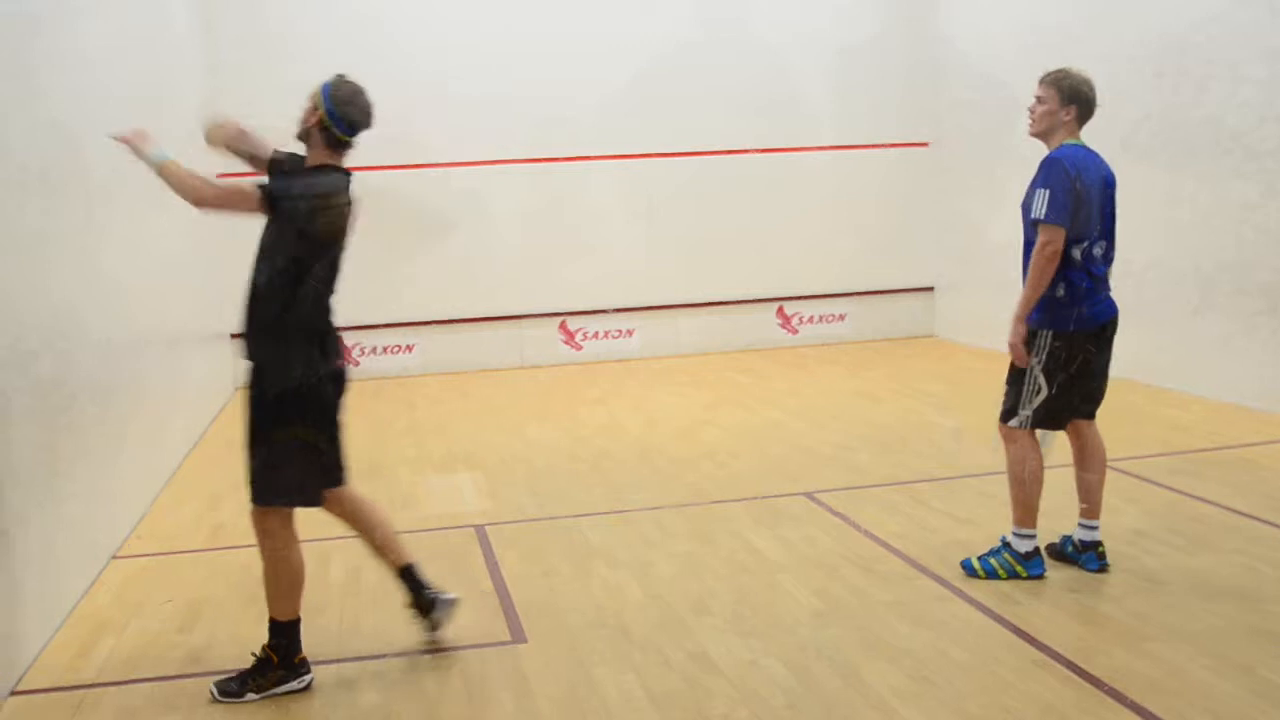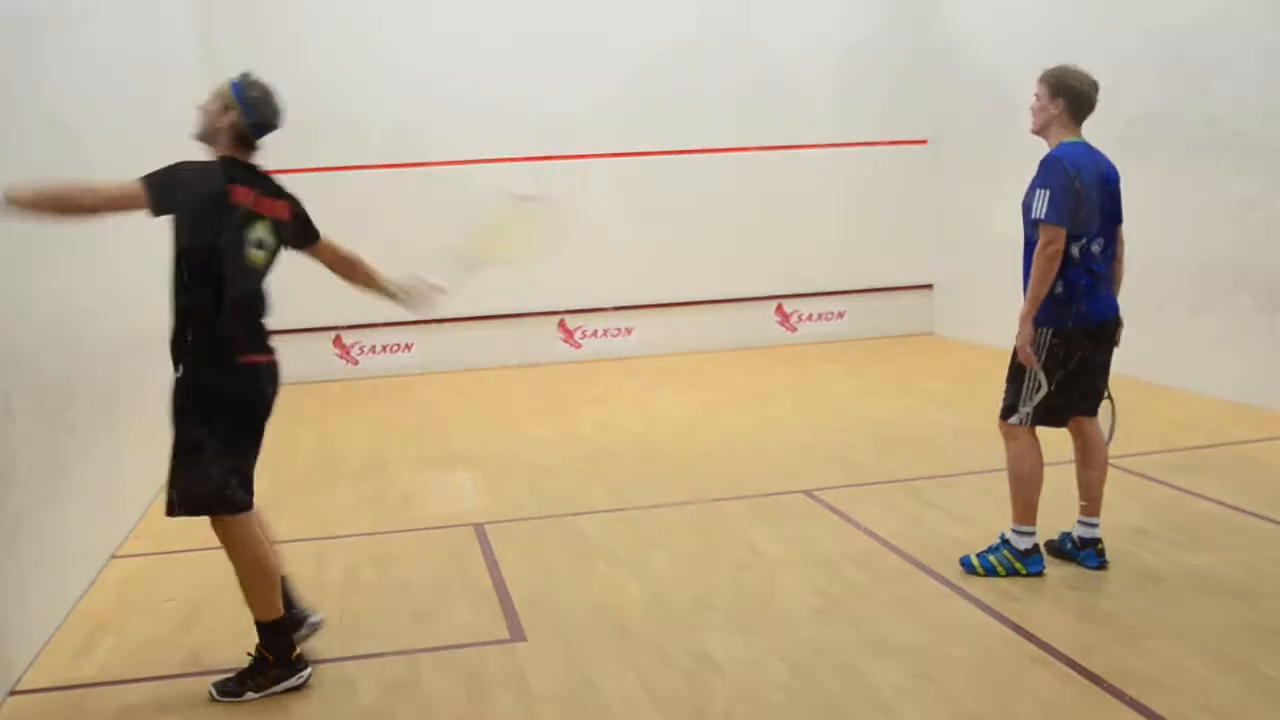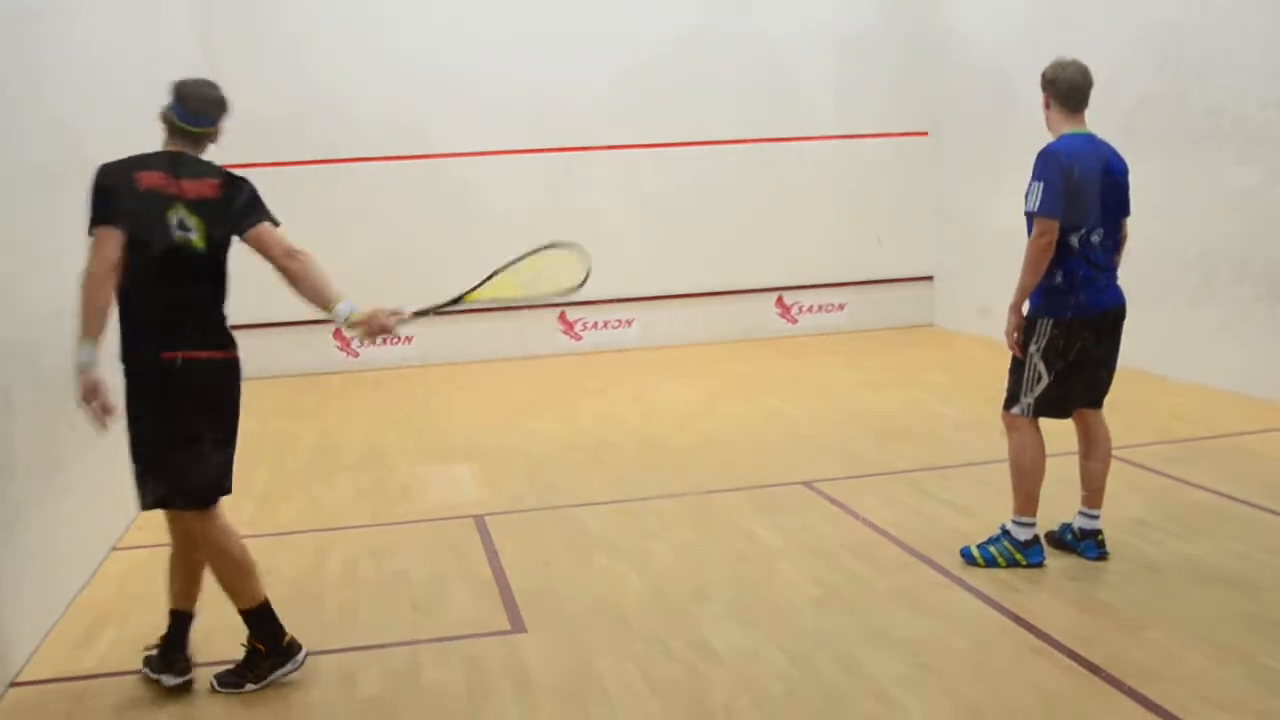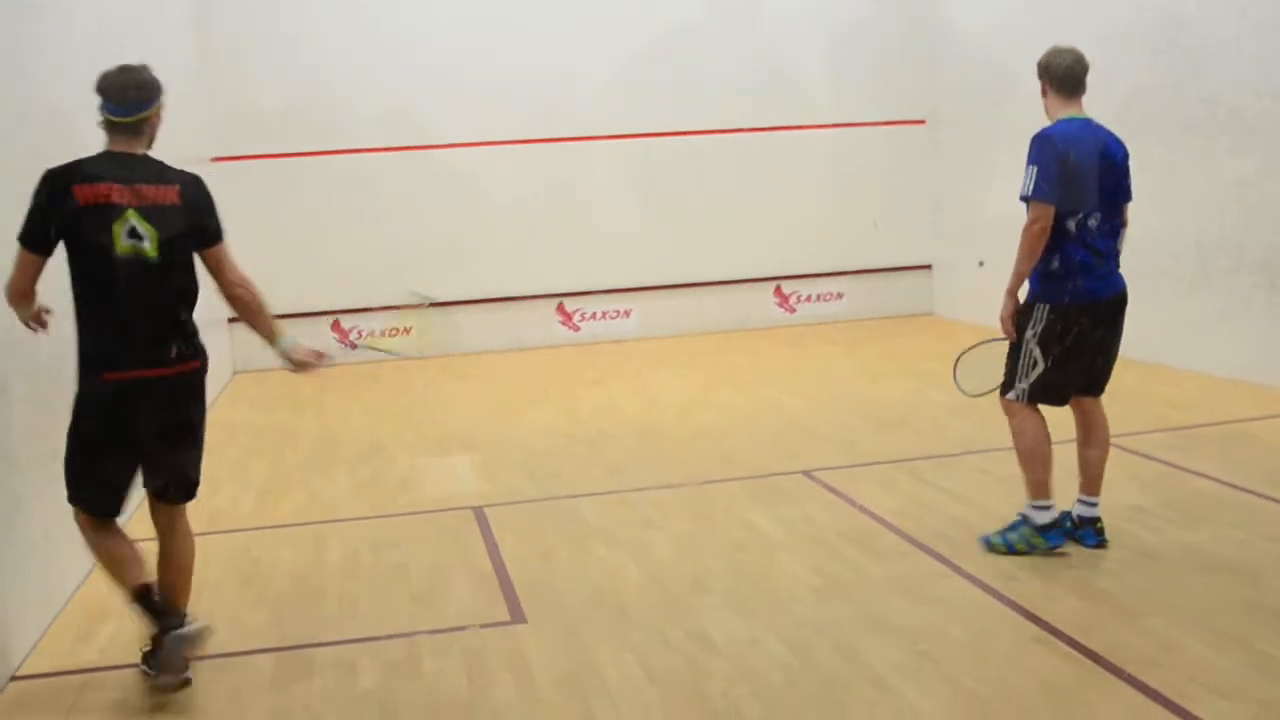
dt=0.3s
person 1, frame 1
left shoulder: (319, 191)
right shoulder: (305, 176)
left elbow: (204, 195)
right elbow: (258, 156)
left wrist: (149, 151)
right wrist: (237, 137)
left hip: (295, 372)
right hip: (304, 365)
left knee: (272, 513)
right knee: (331, 491)
left ankle: (283, 659)
right ankle: (422, 593)
person 1, frame 2
left shoulder: (201, 180)
right shoulder: (278, 198)
left elbow: (100, 197)
right elbow: (340, 260)
right wrist: (395, 287)
left hip: (215, 372)
right hip: (253, 367)
left knee: (229, 511)
right knee: (229, 506)
left ankle: (280, 656)
right ankle: (289, 608)
person 1, frame 3
left shoulder: (117, 177)
right shoulder: (231, 187)
left elbow: (104, 268)
right elbow: (285, 255)
left wrist: (88, 361)
right wrist: (345, 312)
left hip: (161, 367)
right hip: (215, 364)
left knee: (195, 512)
right knee: (186, 506)
left ankle: (273, 642)
right ankle: (174, 650)
person 1, frame 4
left shoulder: (62, 186)
right shoulder: (187, 190)
right elbow: (235, 287)
right wrist: (285, 346)
left hip: (107, 382)
right hip: (179, 376)
left knee: (94, 515)
right knee: (171, 513)
left ankle: (167, 622)
right ankle: (170, 642)
person 2, frame 1
left shoulder: (1058, 165)
right shoulder: (1099, 167)
left elbow: (1049, 247)
left wrist: (1020, 317)
left hip: (1059, 321)
right hip: (1096, 315)
left knee: (1017, 426)
right knee: (1081, 421)
left ankle: (1023, 548)
right ankle: (1088, 540)
person 2, frame 2
left shoulder: (1057, 165)
right shoulder: (1103, 166)
left elbow: (1051, 246)
right elbow: (1117, 245)
left wrist: (1026, 319)
left hip: (1060, 320)
right hip: (1098, 315)
left knee: (1017, 425)
right knee: (1084, 420)
left ankle: (1022, 546)
right ankle: (1088, 538)
person 2, frame 3
left shoulder: (1055, 157)
right shoulder: (1112, 158)
left elbow: (1044, 239)
right elbow: (1119, 235)
left wrist: (1016, 307)
left hip: (1061, 310)
right hip: (1105, 305)
left knee: (1020, 416)
right knee: (1088, 412)
left ankle: (1022, 536)
right ankle: (1088, 529)
person 2, frame 4
left shoulder: (1049, 141)
right shoulder: (1113, 144)
left elbow: (1039, 223)
right elbow: (1120, 220)
left wrist: (1011, 291)
left hip: (1060, 295)
right hip: (1108, 291)
left knee: (1021, 400)
right knee: (1086, 401)
left ankle: (1040, 517)
right ankle: (1086, 517)
